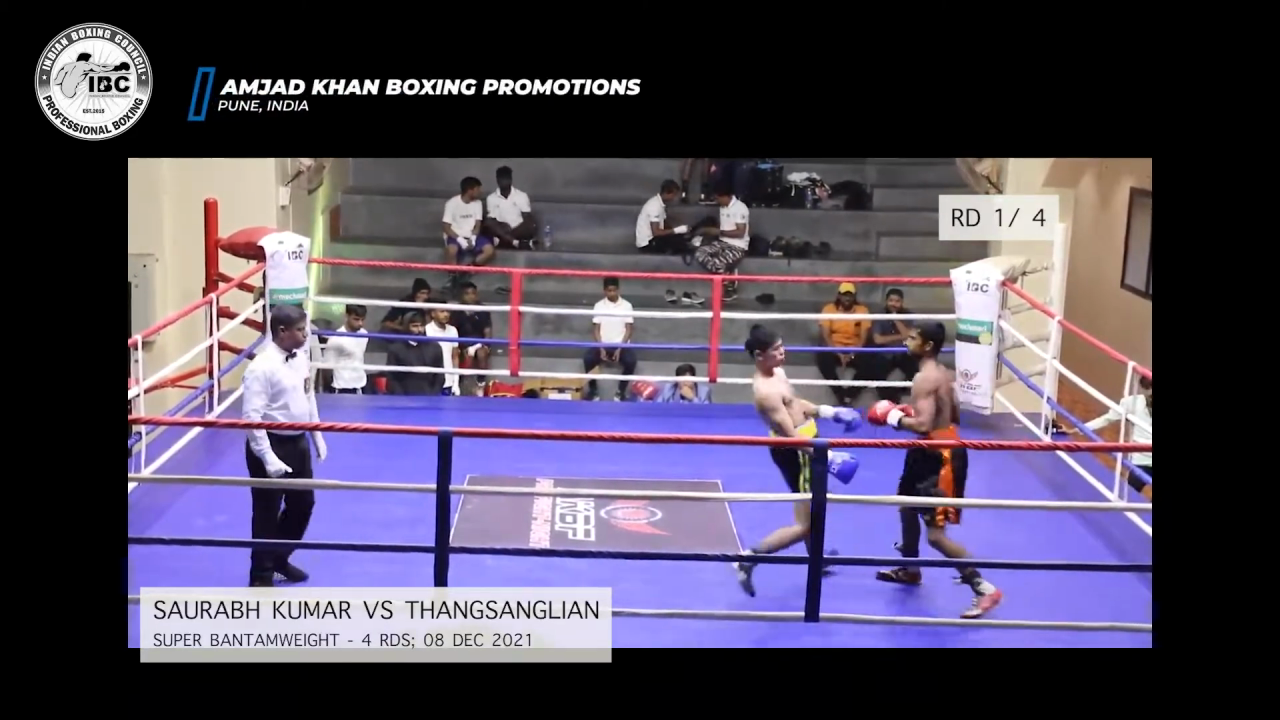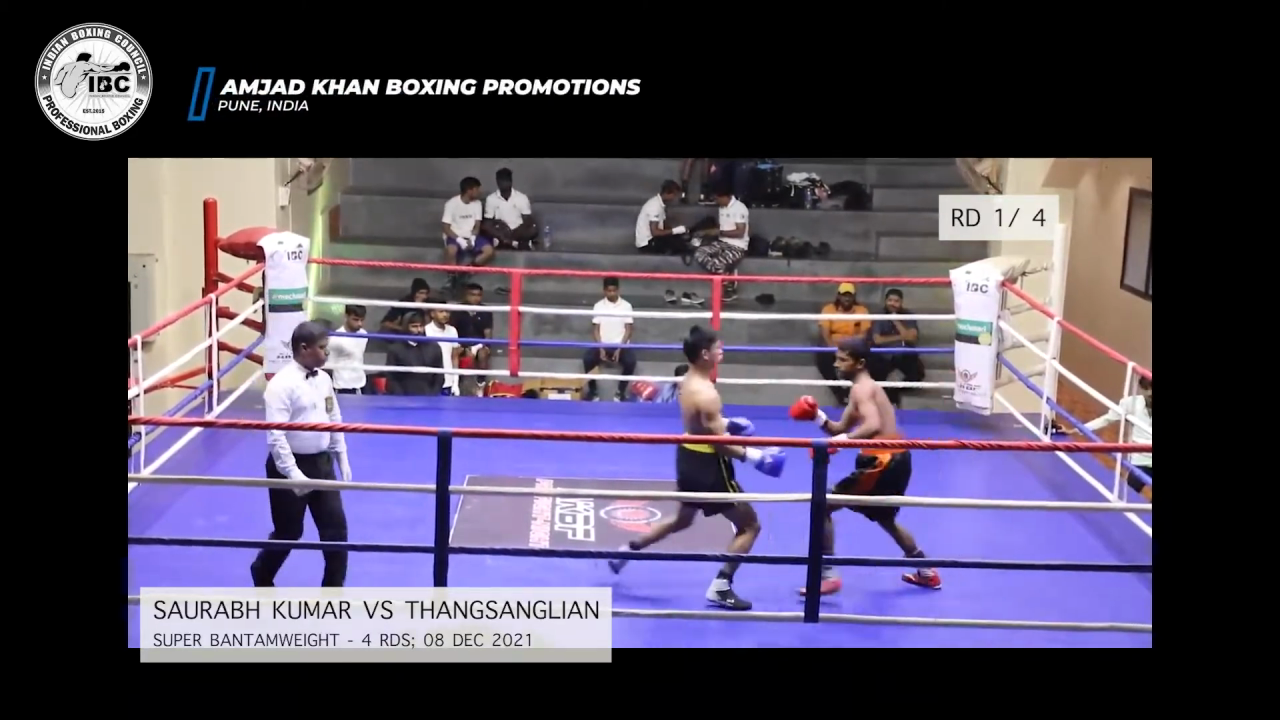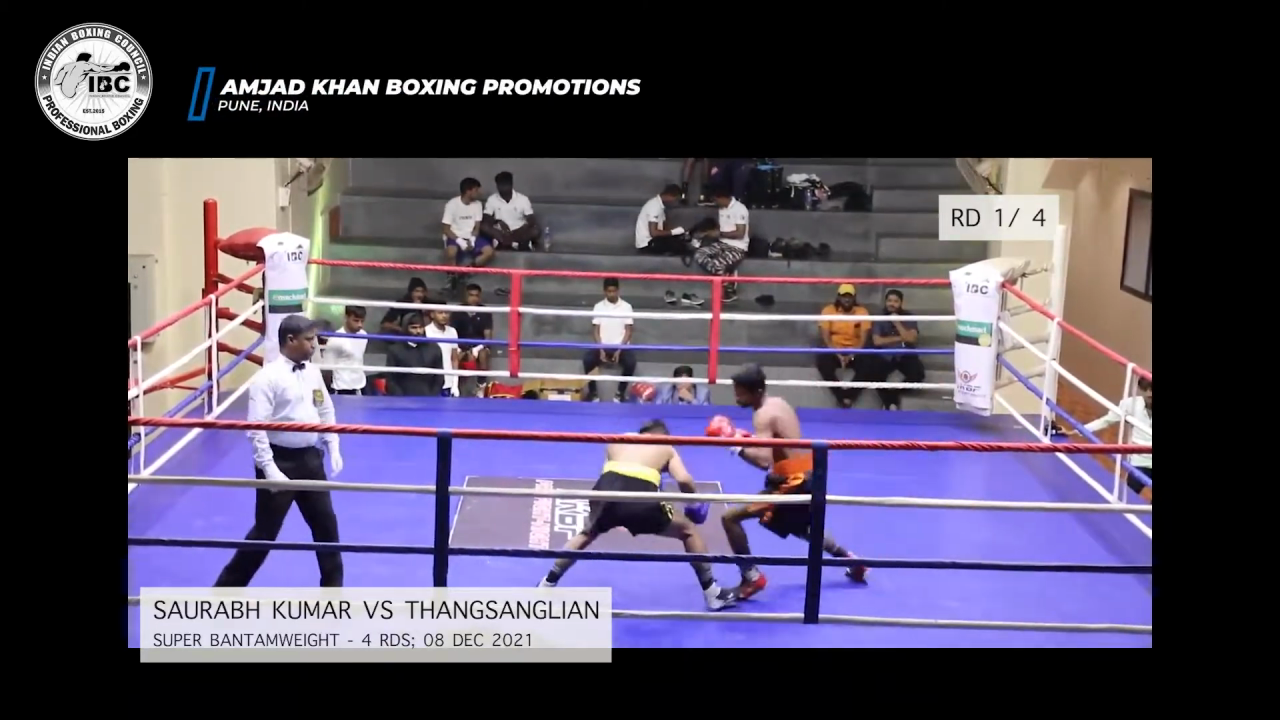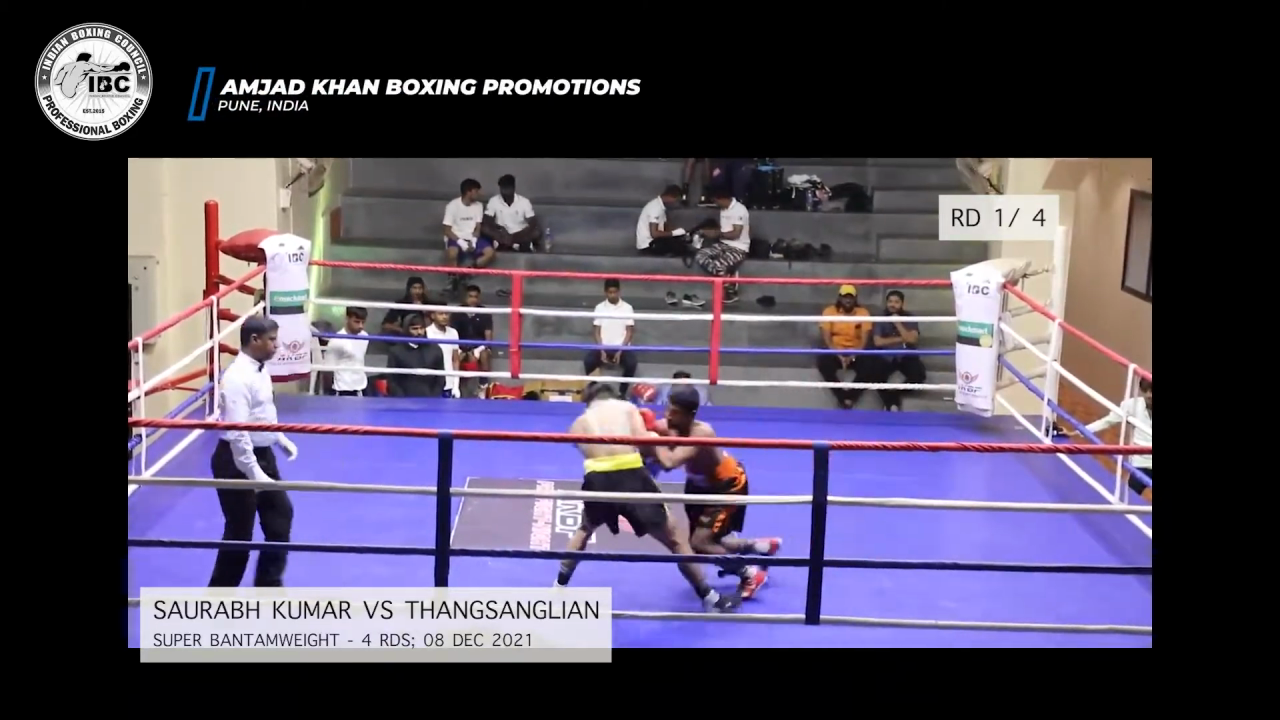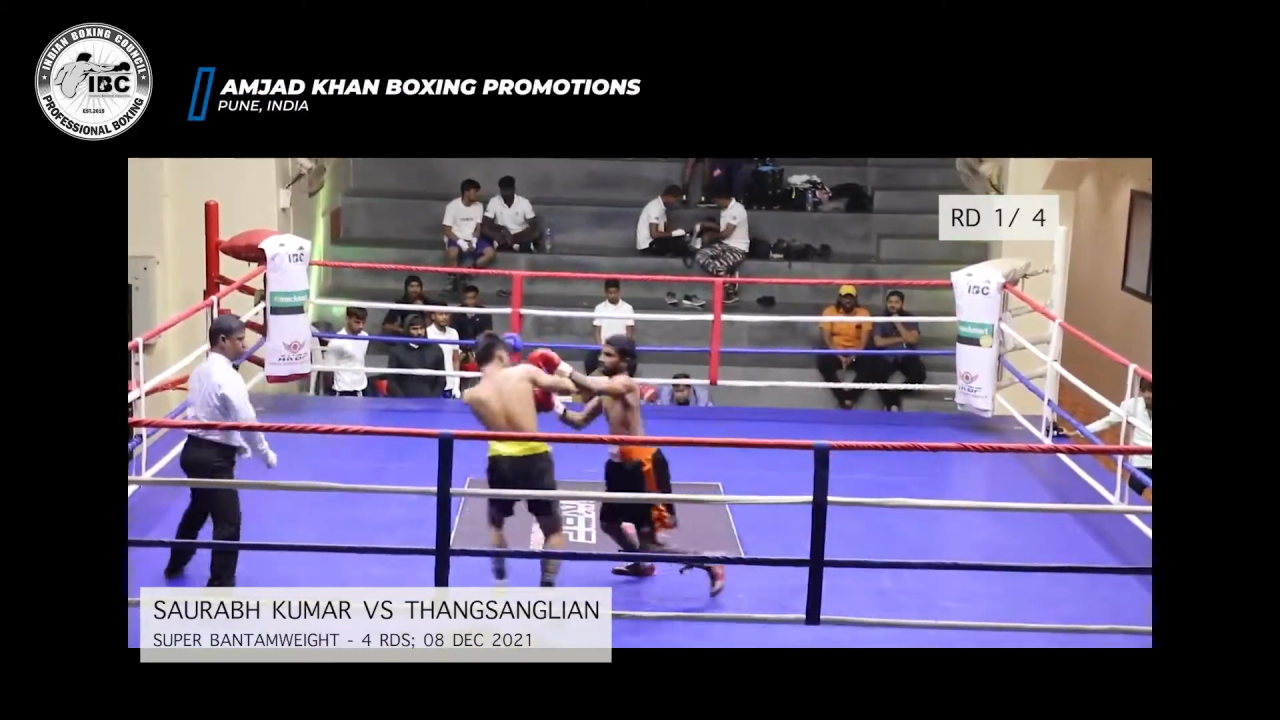
dt=0.3s
person 1, frame 1
left shoulder: (301, 360)
right shoulder: (261, 367)
right elbow: (252, 417)
left wrist: (318, 436)
right wrist: (267, 457)
left hip: (298, 442)
right hip: (271, 445)
left knee: (303, 504)
right knee: (267, 513)
left ankle: (280, 557)
right ankle: (261, 579)
person 1, frame 2
left shoulder: (324, 380)
right shoulder: (281, 385)
left elbow: (335, 420)
right elbow: (275, 435)
left wrist: (342, 458)
right wrist: (293, 474)
left hip: (321, 463)
right hip: (290, 467)
left knee: (336, 526)
right knee: (288, 531)
left ankle: (334, 589)
right ankle: (262, 578)
person 1, frame 3
left shoulder: (312, 373)
right shoulder: (267, 378)
left elbow: (326, 413)
right elbow: (257, 429)
left wrist: (334, 450)
right wrist: (270, 470)
left hip: (310, 458)
right hip: (278, 461)
left knee: (326, 525)
right knee: (266, 530)
left ankle: (332, 587)
right ankle: (227, 586)
person 1, frame 4
left shoulder: (261, 372)
right shoulder: (237, 379)
right elbow: (237, 431)
left wrist: (282, 439)
right wrist: (253, 472)
left hip: (263, 455)
right hip: (239, 462)
left knee: (280, 514)
right knee: (240, 530)
left ankle: (269, 580)
person 1, frame 5
left shoulder: (202, 372)
right shoulder: (227, 378)
right elbow: (246, 420)
left wrist: (235, 441)
right wrist: (265, 453)
left hip: (193, 449)
right hip: (214, 456)
left knee: (198, 510)
right knee: (228, 522)
left ankle: (177, 563)
right ankle: (221, 588)
person 2, frame 1
left shoulder: (925, 378)
right shoulder: (942, 373)
left elbow: (924, 426)
right elbow: (953, 417)
left wrist: (893, 417)
right wrist: (908, 414)
left hip: (939, 456)
right hip: (935, 453)
left knee: (936, 533)
right knee: (907, 509)
left ankle: (984, 590)
right ankle: (908, 570)
person 2, frame 2
left shoulder: (861, 389)
right shoulder: (864, 389)
left elbow: (873, 427)
right elbow: (839, 428)
left wrist: (840, 440)
right wrist: (817, 415)
left hip: (882, 462)
right hip: (896, 459)
right knee: (884, 518)
left ankle: (828, 576)
right ankle: (926, 572)
person 2, frame 3
left shoulder: (764, 416)
right shoulder: (779, 404)
left elbow: (764, 460)
left wrist: (737, 445)
right wrist: (746, 439)
left hip: (792, 482)
right hip: (805, 475)
left knee: (730, 518)
right knee: (802, 529)
left ankle: (753, 577)
right ankle: (852, 561)
person 2, frame 4
left shoulder: (701, 432)
right shoulder: (667, 426)
left elbow: (668, 463)
left wrist: (653, 434)
left hip: (728, 485)
right hip: (700, 484)
left knee: (700, 543)
right knee: (706, 542)
left ankle: (751, 574)
right ankle: (763, 546)
person 2, frame 5
left shoulder: (623, 383)
right shoulder: (606, 388)
left elbow: (590, 386)
right elbow: (577, 422)
left wrist: (559, 366)
right wrist: (555, 406)
left hip: (642, 466)
right hip: (621, 464)
left knee: (650, 543)
right knee: (607, 520)
left ankle: (708, 566)
right ankle: (640, 563)
person 3, frame 1
left shoulder: (775, 374)
right shoulder: (766, 391)
right elbow: (790, 434)
left wrist: (829, 412)
right wrist: (828, 455)
left hip: (801, 449)
right hip: (795, 452)
right knee: (805, 526)
right ankle: (747, 563)
person 3, frame 2
left shoulder: (691, 381)
right shoulder: (706, 395)
right elbow: (720, 442)
left wrist: (727, 423)
right wrist: (754, 455)
left hip: (690, 457)
right hip: (708, 465)
left knee: (682, 520)
right knee: (750, 527)
left ankle: (627, 552)
right ankle: (720, 587)
person 3, frame 3
left shoulder: (616, 443)
right shoulder: (667, 448)
right elbow: (684, 480)
right wrist: (696, 503)
left hip: (608, 486)
right hip: (641, 494)
left knee: (586, 535)
right knee: (688, 531)
left ankle: (548, 584)
right ankle: (713, 594)
person 3, frame 4
left shoulder: (577, 424)
right shoulder: (626, 407)
right elbow: (645, 440)
left hip: (597, 482)
right hip: (632, 479)
left knee: (584, 530)
right knee: (674, 541)
left ankle: (560, 588)
right ankle: (712, 599)
person 3, frame 5
left shoulder: (471, 396)
right shoulder: (523, 372)
right elbow: (568, 387)
left hip: (501, 463)
right hip: (536, 461)
left knee: (496, 525)
right knee: (554, 532)
left ankle: (500, 579)
